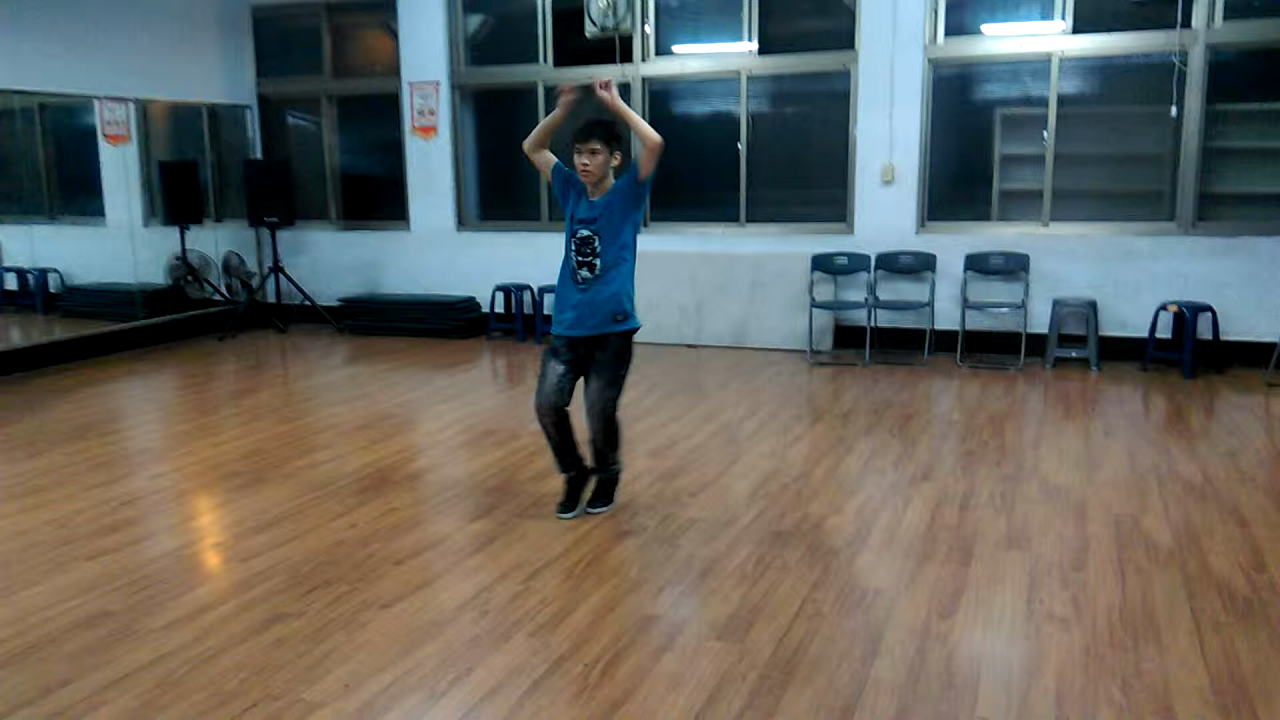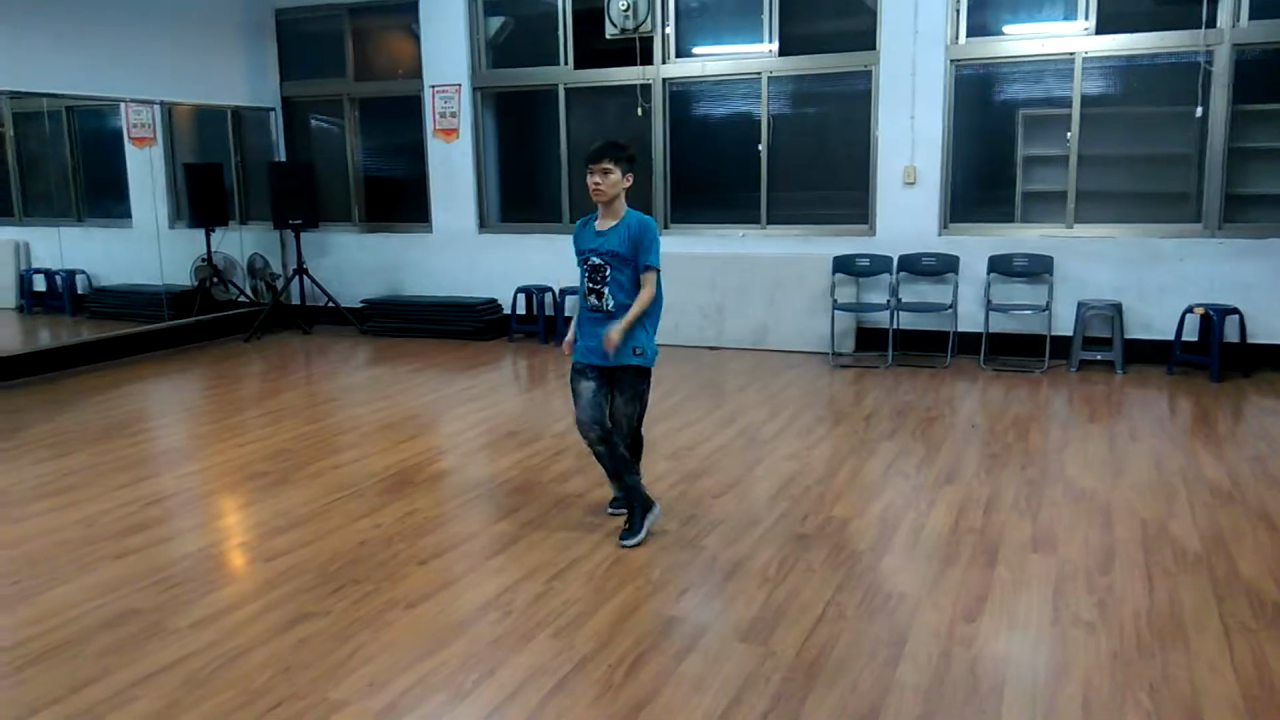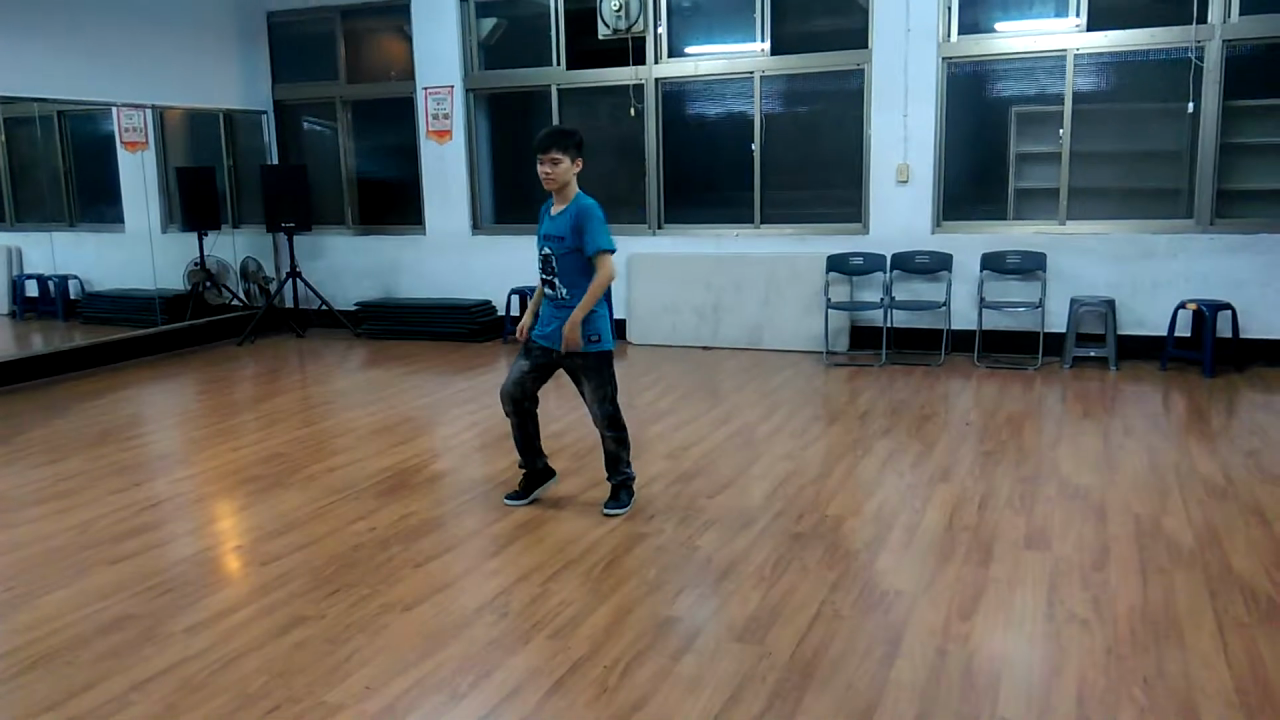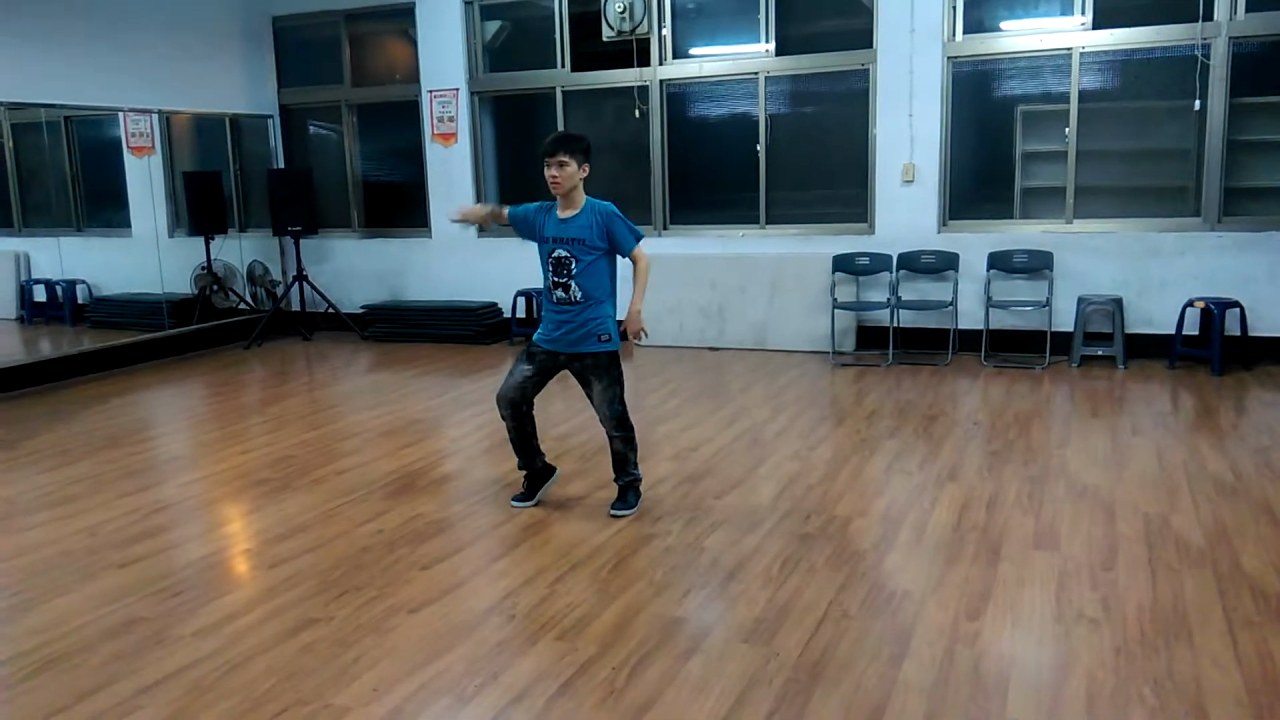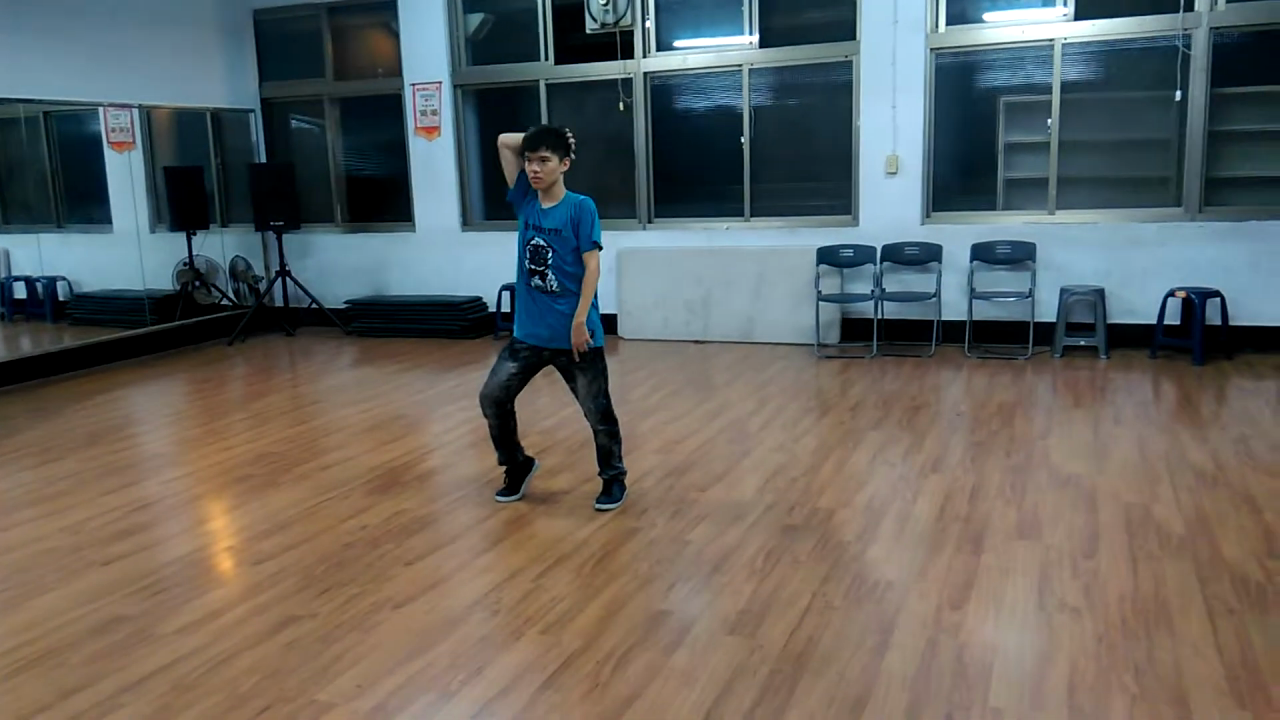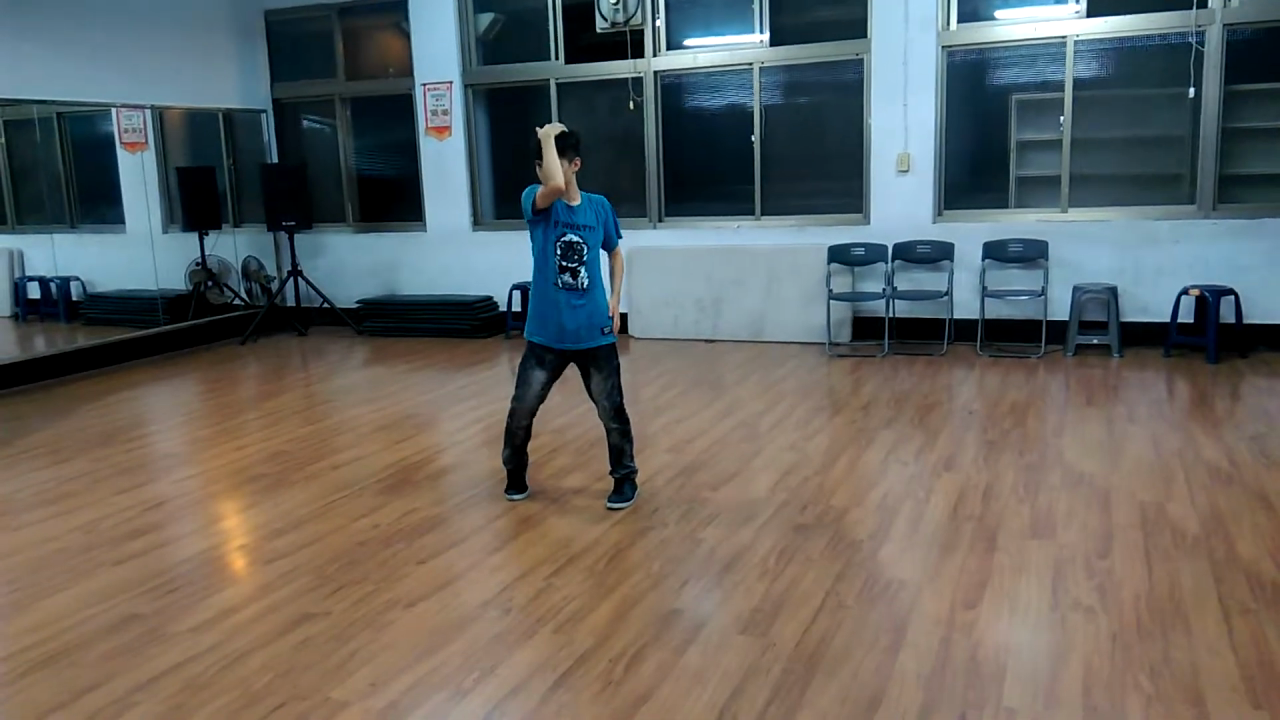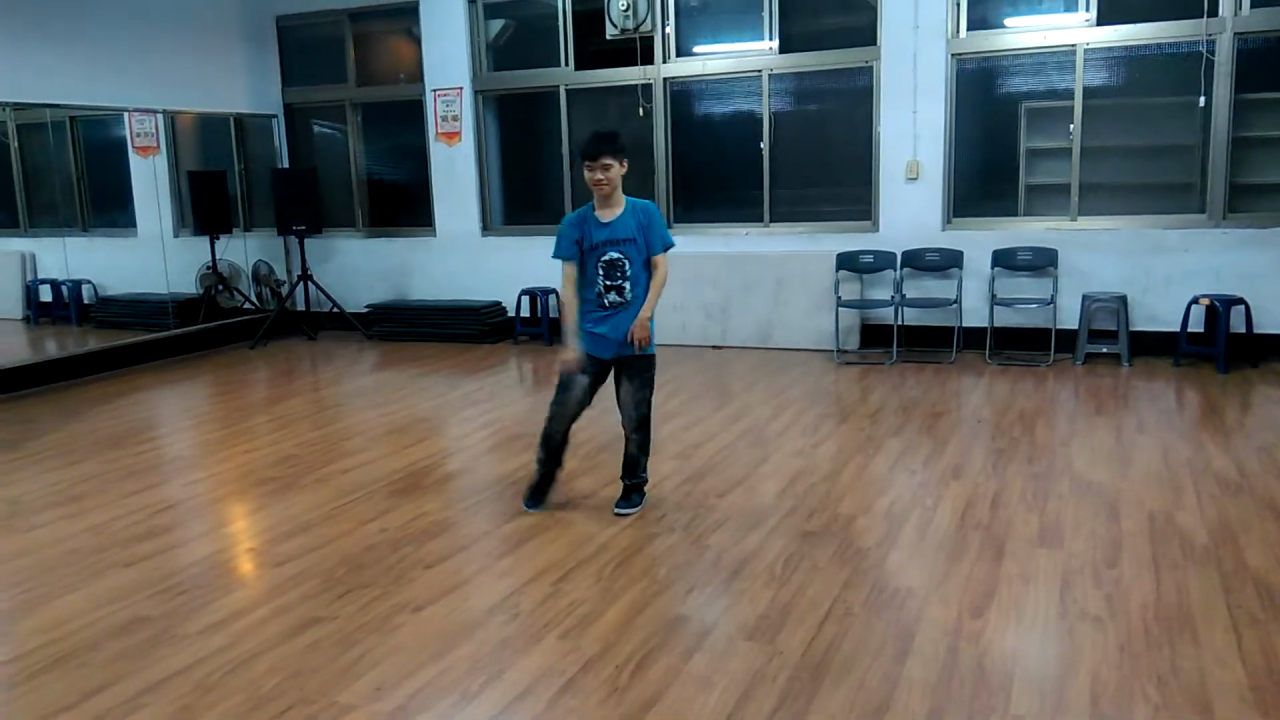
dt=0.7s
person 1, frame 1
left shoulder: (628, 195)
right shoulder: (570, 191)
left elbow: (653, 143)
right elbow: (531, 147)
left wrist: (615, 102)
right wrist: (563, 107)
left hip: (612, 325)
right hip: (568, 323)
left knee: (600, 411)
right knee: (548, 404)
left ankle: (607, 478)
right ankle: (575, 475)
person 1, frame 2
left shoulder: (642, 227)
right shoulder: (583, 228)
left elbow: (649, 289)
left wrist: (622, 326)
right wrist: (574, 327)
left hip: (631, 347)
right hip: (588, 347)
left knee: (625, 427)
right knee: (591, 425)
left ankle: (627, 486)
right ankle: (639, 503)
person 1, frame 3
left shoulder: (587, 211)
right shoulder: (546, 211)
left elbow: (606, 272)
left wrist: (575, 319)
right wrist: (530, 314)
left hip: (586, 334)
right hip: (547, 328)
left knee: (604, 413)
right knee: (513, 393)
left ankle: (622, 482)
right ankle: (537, 471)
person 1, frame 4
left shoulder: (603, 214)
right shoulder: (539, 215)
left elbow: (640, 259)
right elbow: (498, 216)
left wrist: (635, 308)
right wrist: (479, 212)
left hip: (594, 338)
right hip: (550, 335)
left knee: (612, 415)
right knee: (510, 398)
left ankle: (629, 483)
right ankle: (537, 471)
person 1, frame 5
left shoulder: (581, 207)
right shoulder: (525, 200)
left elbow: (592, 267)
right elbow: (503, 142)
left wrist: (581, 322)
right wrist: (532, 143)
left hip: (573, 333)
right hip: (529, 332)
left knee: (597, 411)
right knee: (492, 397)
left ankle: (614, 478)
right ankle: (517, 466)
person 1, frame 6
left shoulder: (599, 206)
right shoulder: (534, 200)
left elbow: (615, 254)
right elbow: (555, 186)
left wrist: (614, 298)
right wrist: (546, 137)
left hip: (594, 331)
right hip: (547, 332)
left knee: (611, 409)
right knee: (522, 407)
left ankle: (625, 477)
right ankle: (515, 471)
person 1, frame 7
left shoulder: (646, 213)
right shoulder: (575, 223)
left elbow: (660, 270)
right elbow: (568, 285)
left wrist: (644, 317)
right wrist: (570, 340)
left hip: (635, 339)
right hip: (590, 338)
left knee: (635, 420)
right knee: (561, 415)
left ankle: (634, 485)
right ankle: (544, 478)
